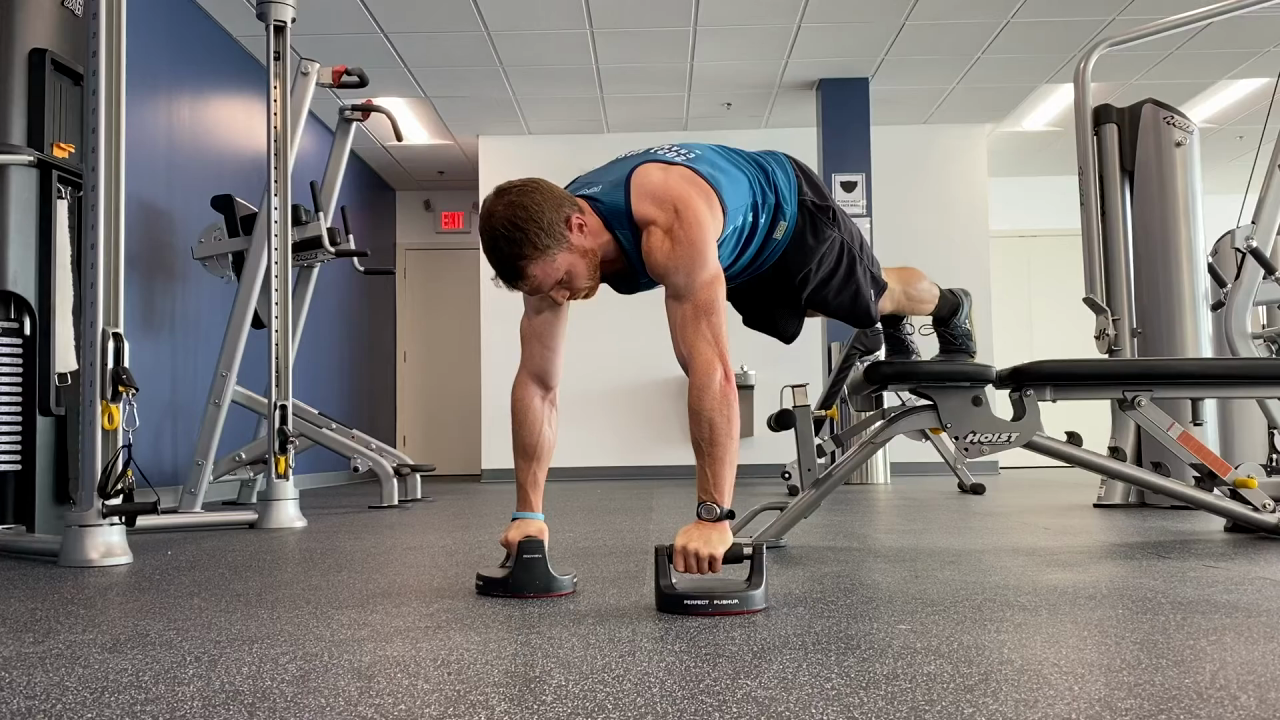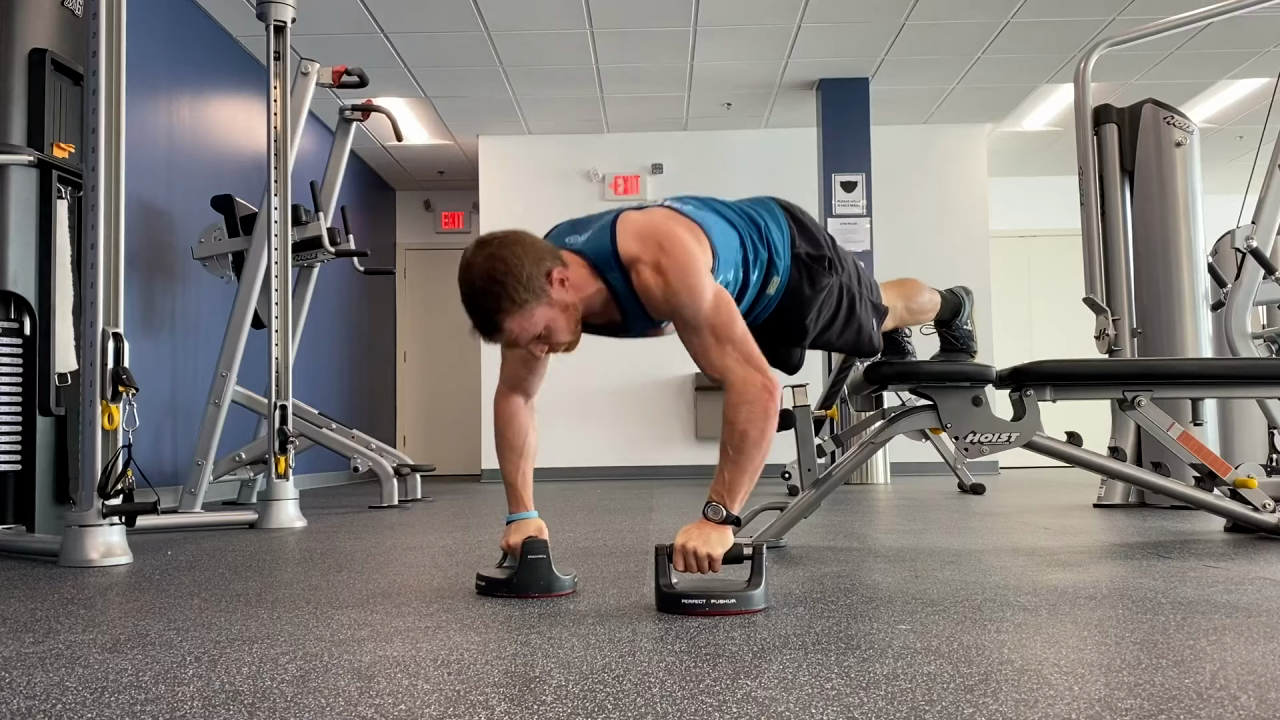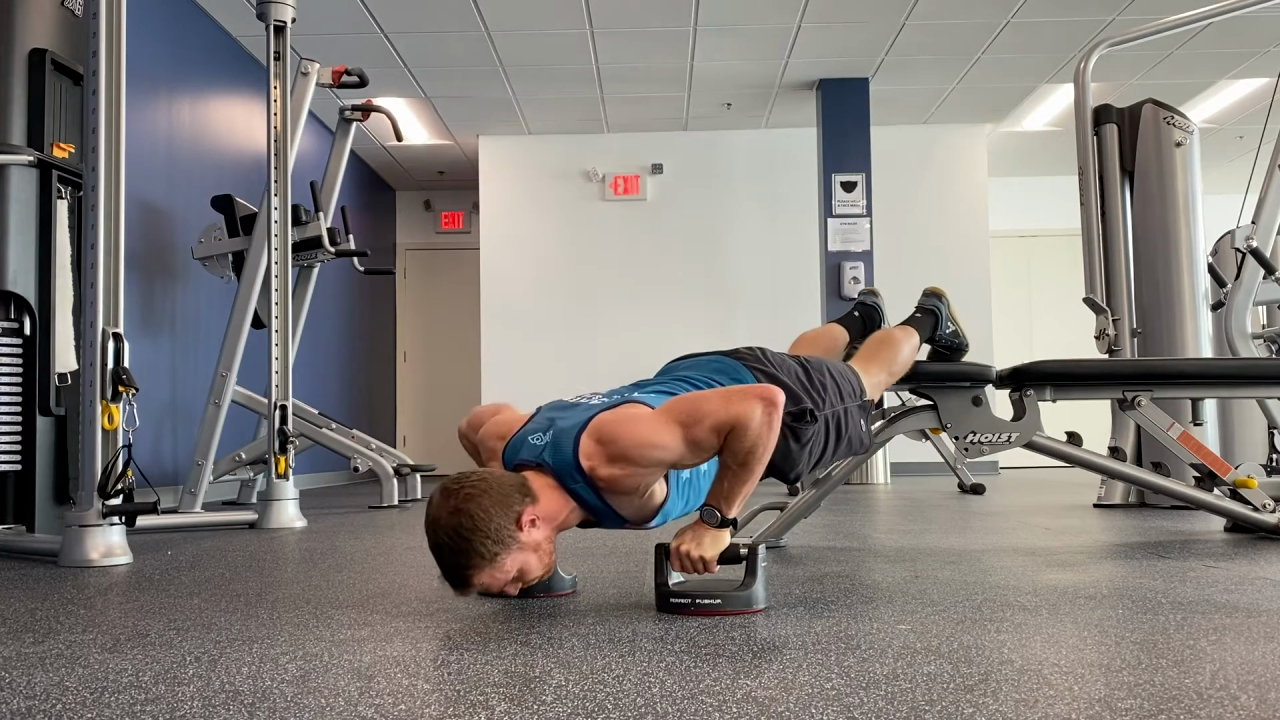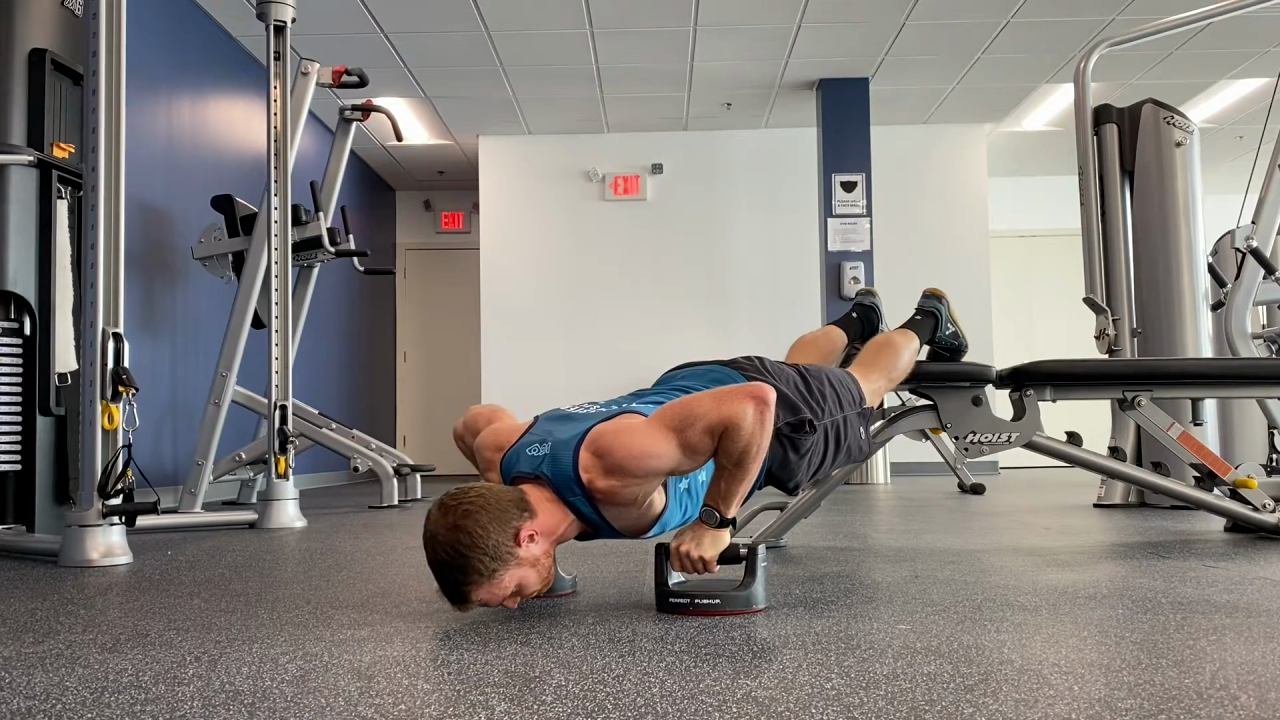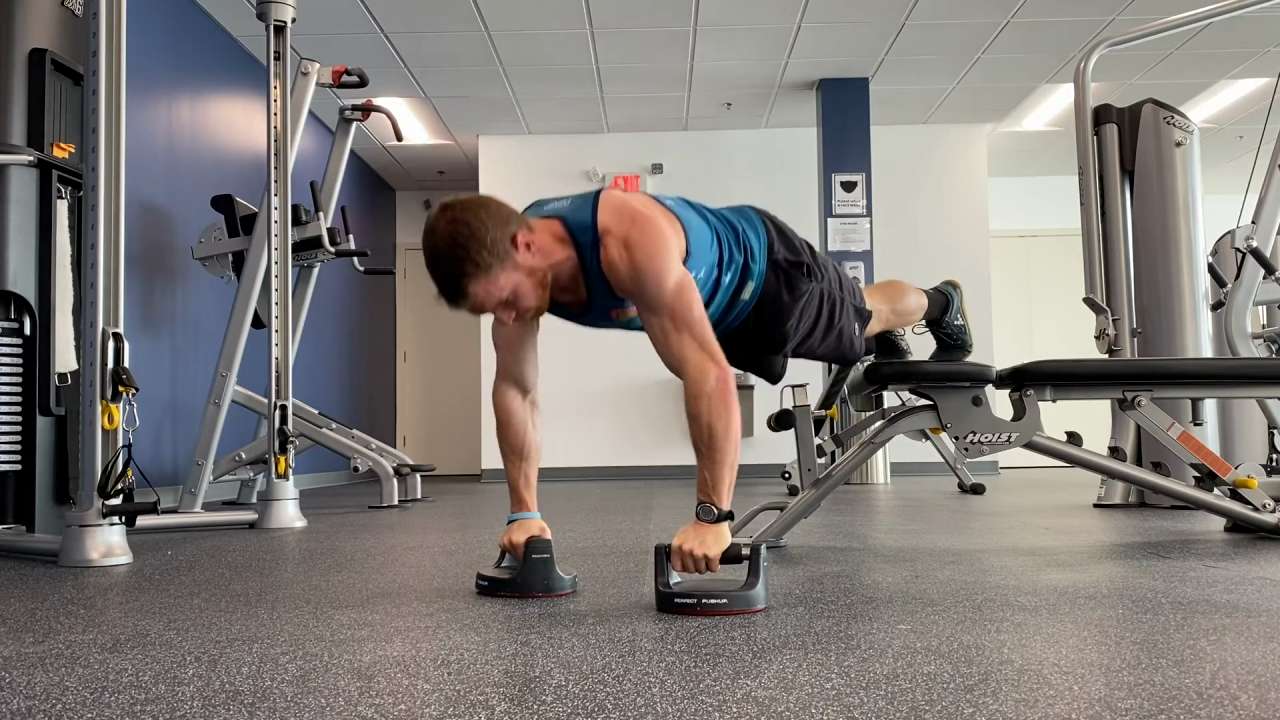
dt=1s
person 1, frame 1
left shoulder: (670, 219)
right shoulder: (550, 238)
left elbow: (710, 372)
right elbow: (536, 381)
left wrist: (712, 517)
right wrist: (528, 511)
left hip: (791, 213)
right hip: (744, 251)
left knee: (878, 295)
left ankle: (950, 309)
right ankle: (896, 329)
person 1, frame 2
left shoulder: (660, 265)
right shoulder: (534, 286)
left elbow: (756, 387)
right elbow: (514, 394)
left wrist: (719, 517)
right wrist: (521, 513)
left hip: (786, 256)
right hip: (739, 283)
left knee: (881, 311)
left ankle: (952, 309)
right ankle: (894, 341)
person 1, frame 3
left shoulder: (613, 456)
right shoulder: (503, 449)
left elbow: (764, 406)
right elbow: (475, 421)
left wrist: (715, 522)
left hip: (767, 399)
right hip: (692, 383)
left knee: (862, 381)
right knee: (802, 362)
left ankle: (928, 319)
right ankle: (860, 317)
person 1, frame 4
left shoulder: (610, 469)
right shoulder: (501, 457)
left elbow: (754, 403)
right elbow: (471, 419)
left wrist: (714, 521)
right wrist: (503, 507)
left hip: (773, 414)
right hip: (689, 391)
left knee: (863, 386)
right knee: (798, 368)
left ankle: (928, 318)
right ankle: (859, 318)
person 1, frame 5
left shoulder: (631, 241)
right shoulder: (511, 261)
left elbow: (712, 377)
right elbow: (513, 389)
left wrist: (712, 516)
right wrist: (525, 512)
left hip: (766, 267)
right hip: (717, 292)
left knee: (864, 316)
left ankle: (941, 306)
right ankle: (884, 342)
